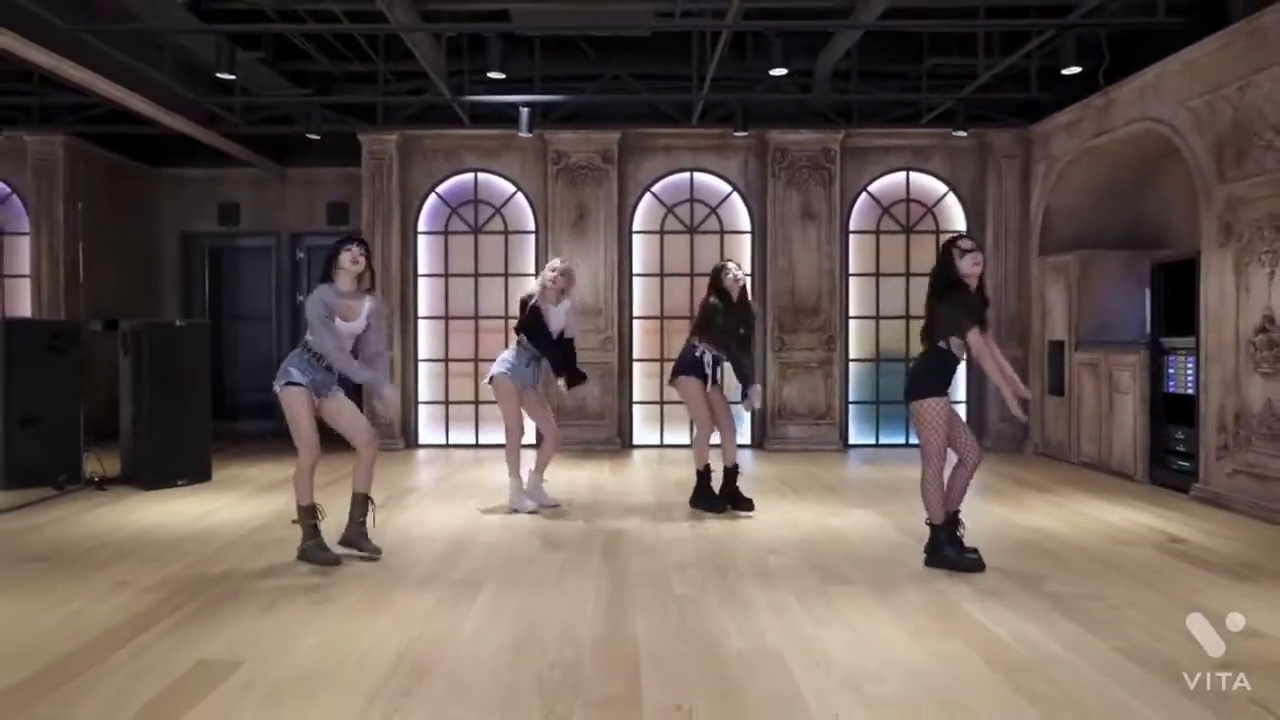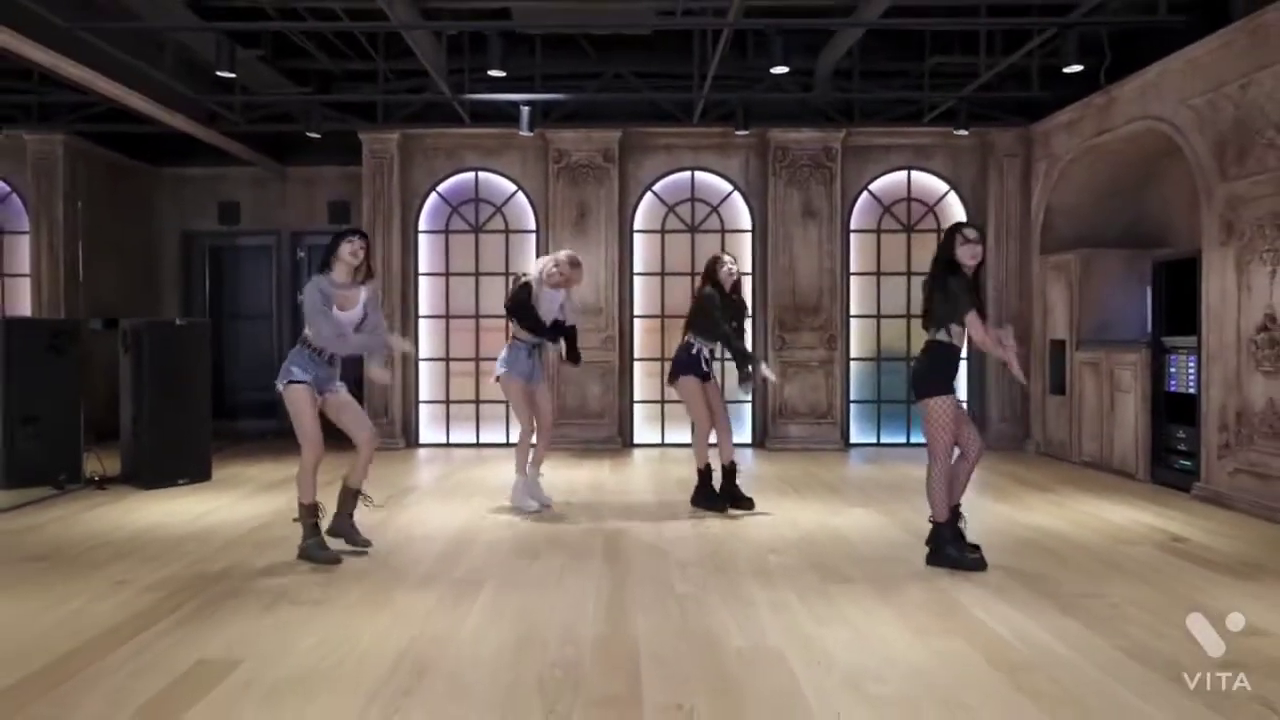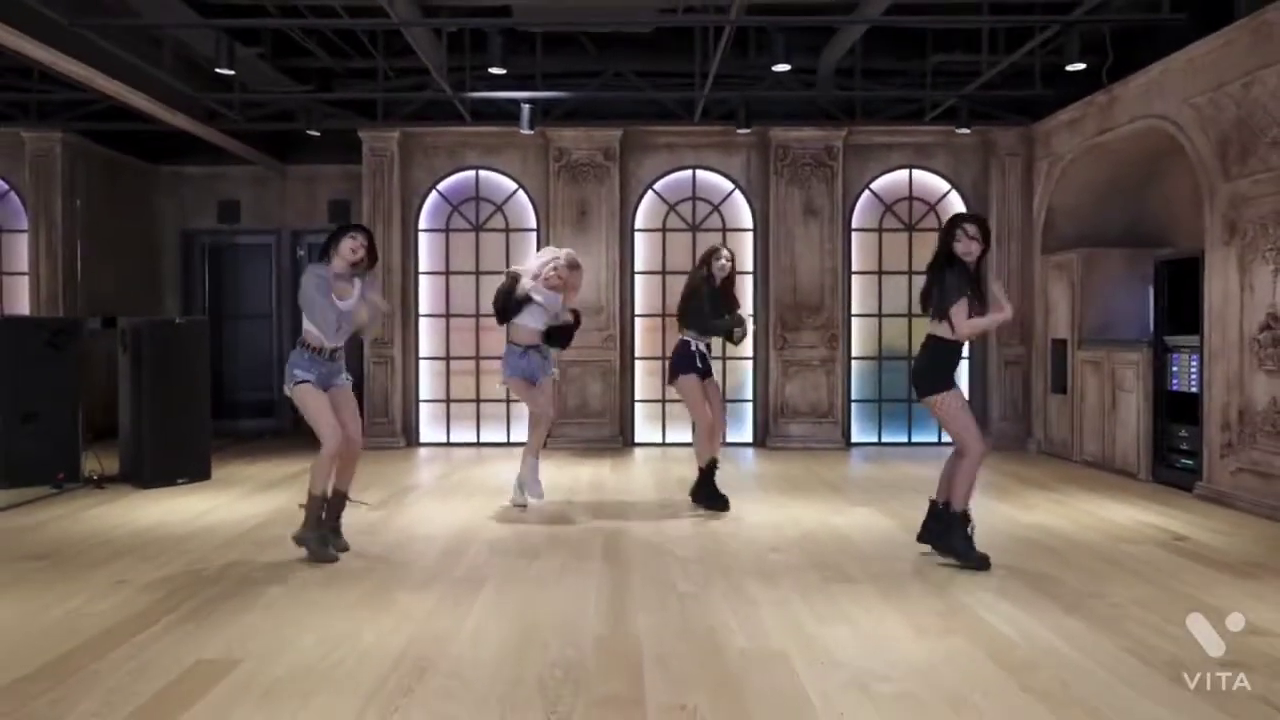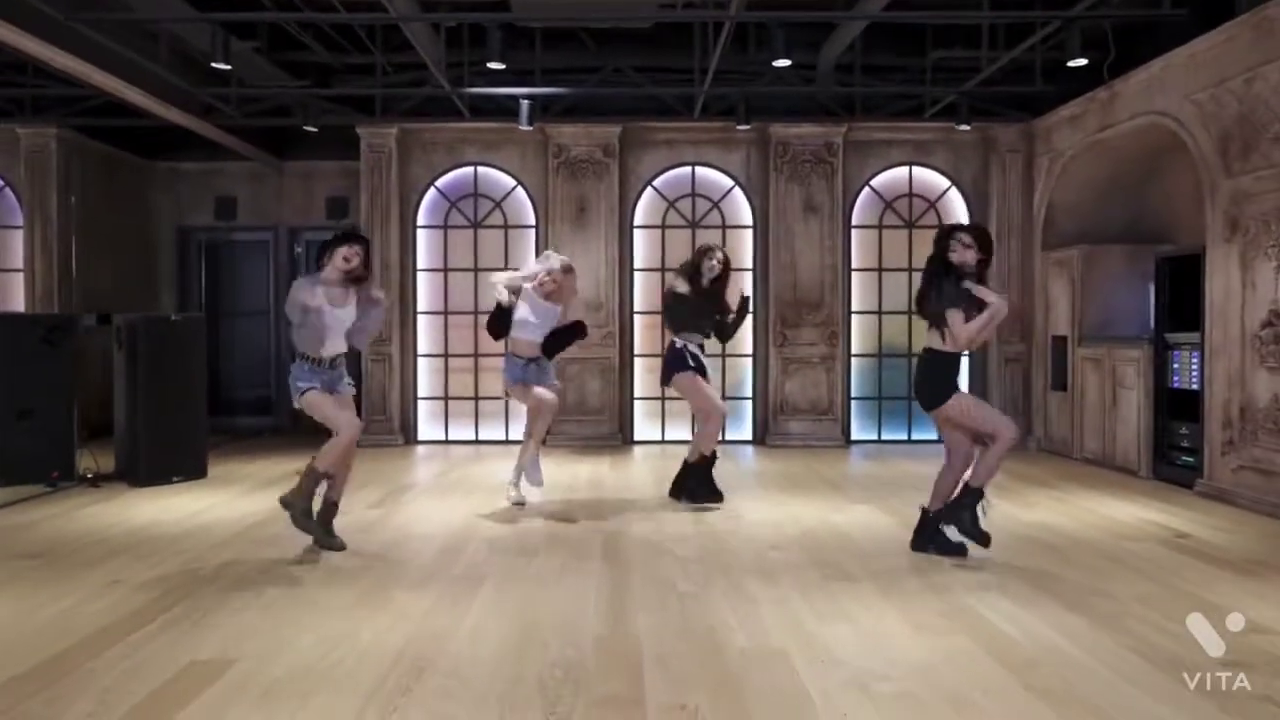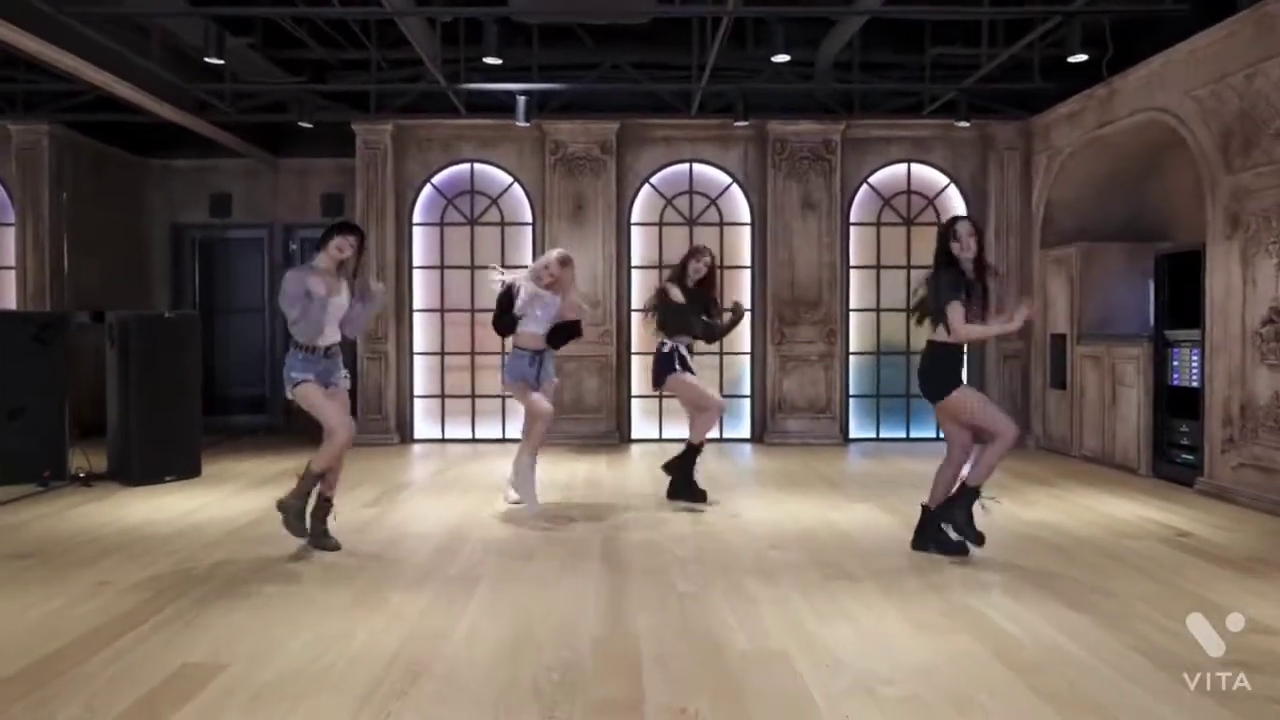
dt=0.1s
person 1, frame 1
left shoulder: (972, 300)
right shoulder: (958, 299)
left elbow: (990, 346)
right elbow: (981, 352)
left wrist: (1016, 382)
right wrist: (1007, 393)
left hip: (933, 385)
right hip: (928, 383)
left knee: (971, 453)
right knee: (935, 460)
person 1, frame 2
left shoulder: (965, 284)
right shoulder: (955, 283)
left elbow: (985, 332)
right elbow: (979, 338)
left wrist: (1006, 343)
right wrist: (1010, 359)
left hip: (938, 374)
right hip: (933, 374)
left knee: (970, 448)
right knee: (942, 456)
left ankle: (947, 529)
person 1, frame 3
left shoulder: (967, 277)
right shoulder: (953, 275)
left elbow: (972, 326)
right elbow: (963, 328)
left wrist: (998, 310)
right wrist: (1003, 315)
left hip: (939, 370)
right hip: (935, 370)
left knee: (966, 445)
right knee: (975, 447)
left ankle: (937, 522)
person 1, frame 4
left shoulder: (970, 288)
right shoulder: (950, 285)
left elbow: (973, 341)
right elbow: (960, 337)
left wrist: (995, 310)
right wrist: (995, 310)
left hip: (939, 380)
right hip: (937, 380)
left knee: (961, 454)
right knee: (1006, 432)
right ankle: (965, 503)
person 1, frame 5
left shoulder: (970, 280)
right shoulder: (949, 278)
left elbow: (969, 331)
right elbow: (960, 331)
left wrist: (1009, 321)
right wrist: (1009, 326)
left hip: (944, 372)
right hip: (940, 373)
left knee: (960, 449)
right knee: (1006, 431)
right ankle: (961, 503)
person 2, frame 1
left shoulder: (372, 304)
right shoulder: (320, 297)
left elbow: (375, 351)
right elbow: (333, 351)
left wrist: (384, 388)
right wrist: (375, 382)
left hip: (329, 380)
right hip: (299, 372)
left knee: (368, 439)
right knee: (310, 452)
person 2, frame 2
left shoulder: (367, 294)
right shoulder: (317, 287)
left elbow: (373, 334)
right elbow: (334, 335)
left wrist: (375, 360)
right wrist: (388, 341)
left hip: (330, 372)
right hip: (302, 367)
left knee: (367, 437)
right knee: (313, 450)
person 2, frame 3
left shoulder: (362, 282)
right shoulder: (314, 276)
left elbow: (363, 320)
right elbow: (330, 327)
left wrist: (372, 309)
left hip: (336, 369)
right hip: (306, 367)
left knee: (354, 443)
right knee: (334, 441)
left ankle: (330, 520)
right ankle: (310, 528)
person 2, frame 4
left shoulder: (355, 293)
right shoulder: (304, 287)
left elbow: (360, 340)
right elbow: (306, 343)
left wrist: (377, 308)
right wrist: (311, 309)
left hip: (338, 375)
right hip: (308, 376)
left knee: (346, 451)
right knee: (350, 429)
right ankle: (300, 493)
person 2, frame 5
left shoulder: (347, 282)
right shoulder: (297, 278)
left elbow: (352, 329)
right elbow: (303, 332)
left wrist: (374, 298)
right wrist: (317, 298)
left hip: (334, 366)
right hip: (303, 366)
left knee: (339, 442)
right knee: (343, 429)
right ankle: (298, 497)
person 3, frame 1
left shoulder: (746, 311)
right shoulder: (714, 306)
left elbow: (745, 352)
right elbow: (729, 348)
left wrist: (749, 388)
right wrist: (750, 383)
left hip: (711, 370)
right hip: (690, 366)
left knee: (728, 427)
right knee: (705, 425)
left ankle: (730, 489)
right ankle: (702, 490)
person 3, frame 2
left shoulder: (735, 303)
right shoulder: (709, 296)
left elbow: (736, 342)
right elbow: (725, 336)
left wrist: (750, 370)
right wrist: (752, 368)
left hip: (707, 363)
right hip: (688, 362)
left knee: (722, 424)
right knee: (703, 424)
left ankle: (729, 486)
right ankle: (704, 489)
person 3, frame 3
left shoulder: (726, 297)
right shoulder: (697, 287)
left elbow: (731, 333)
right elbow: (703, 325)
left wrist: (738, 328)
left hip: (704, 360)
right hip: (686, 359)
left knee: (718, 422)
right knee: (706, 422)
left ankle: (706, 485)
right ankle: (704, 485)
person 3, frame 4
left shoulder: (714, 296)
right shoulder: (681, 288)
left elbow: (724, 334)
right elbow: (675, 322)
left wrist: (742, 308)
left hip: (696, 359)
right hip: (679, 359)
left knee: (710, 419)
right knee: (717, 412)
left ankle: (688, 481)
right ankle: (697, 475)
person 3, frame 5
left shoulder: (701, 297)
right shoulder: (670, 290)
left elbow: (711, 335)
right elbow: (670, 326)
left wrist: (736, 316)
left hip: (683, 359)
right hip: (669, 360)
left knee: (701, 416)
right knee: (715, 405)
left ankle: (682, 478)
right ankle: (681, 463)
person 4, frame 1
left shoulder: (564, 308)
right shoulder: (531, 302)
left elbow: (565, 346)
right elbow: (539, 338)
left wrist: (572, 377)
right wrist: (562, 372)
left hip: (531, 372)
right hip: (510, 366)
left knee: (552, 434)
right knee: (515, 430)
left ankle: (534, 487)
person 4, frame 2
left shoulder: (561, 297)
right shoulder: (526, 285)
left elbow: (564, 333)
right elbow: (516, 310)
left wrist: (572, 355)
right wrist: (553, 330)
left hip: (537, 360)
right hip: (514, 358)
left knee: (546, 426)
right knee: (528, 426)
left ankle: (532, 484)
right ankle: (521, 488)
person 4, frame 3
left shoulder: (559, 299)
right shoulder: (519, 280)
left elbow: (555, 337)
right elbow: (502, 310)
left wrist: (569, 322)
right wrist: (523, 293)
left hip: (541, 361)
right hip: (516, 360)
left knee: (544, 420)
right knee: (543, 411)
left ankle: (524, 480)
right ankle: (529, 472)
person 4, frame 4
left shoulder: (558, 309)
right shoulder: (516, 292)
left elbow: (551, 348)
right elbow: (495, 331)
left wrist: (574, 330)
right wrist: (505, 305)
left hip: (541, 369)
right hip: (516, 369)
left knee: (534, 430)
right knee: (549, 403)
left ankle: (515, 481)
right ankle: (531, 456)
person 4, frame 5
left shoulder: (558, 300)
right shoulder: (517, 287)
left elbow: (555, 340)
right elbow: (502, 328)
left wrist: (572, 325)
right wrist: (511, 299)
left hip: (543, 364)
right hip: (517, 366)
left knee: (533, 432)
right knee: (545, 413)
left ankle: (515, 481)
right ankle: (526, 469)
